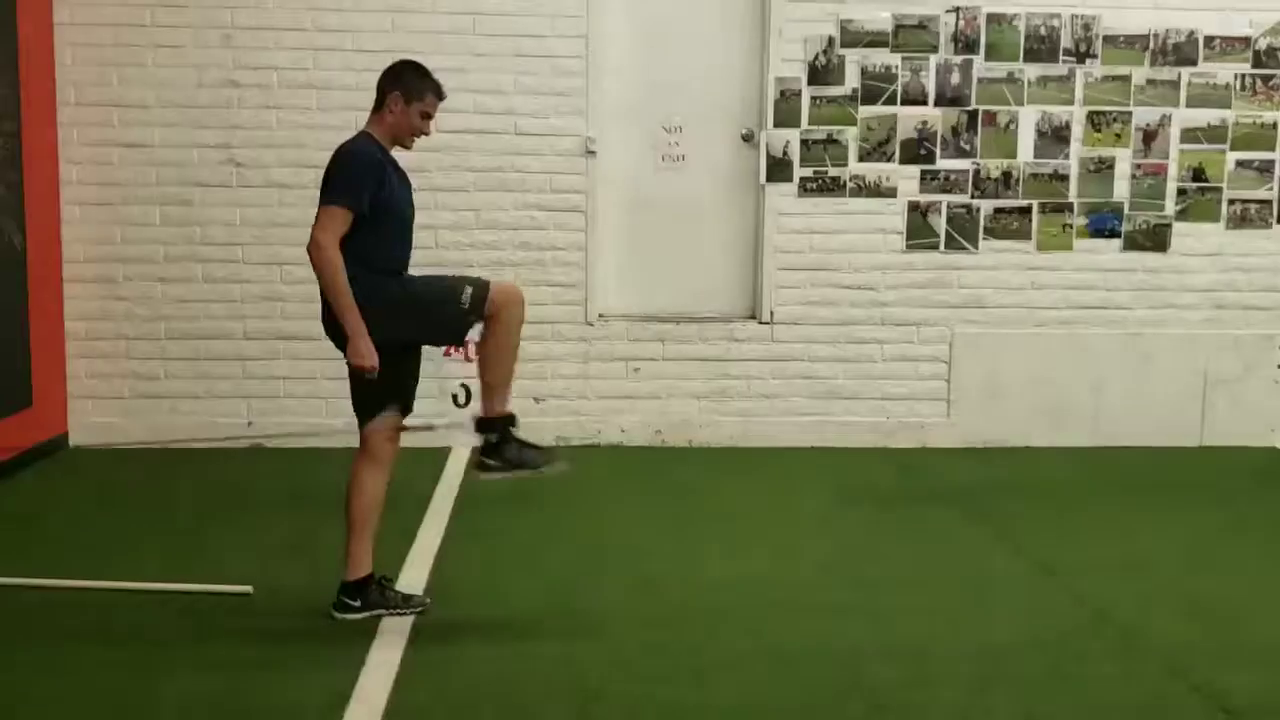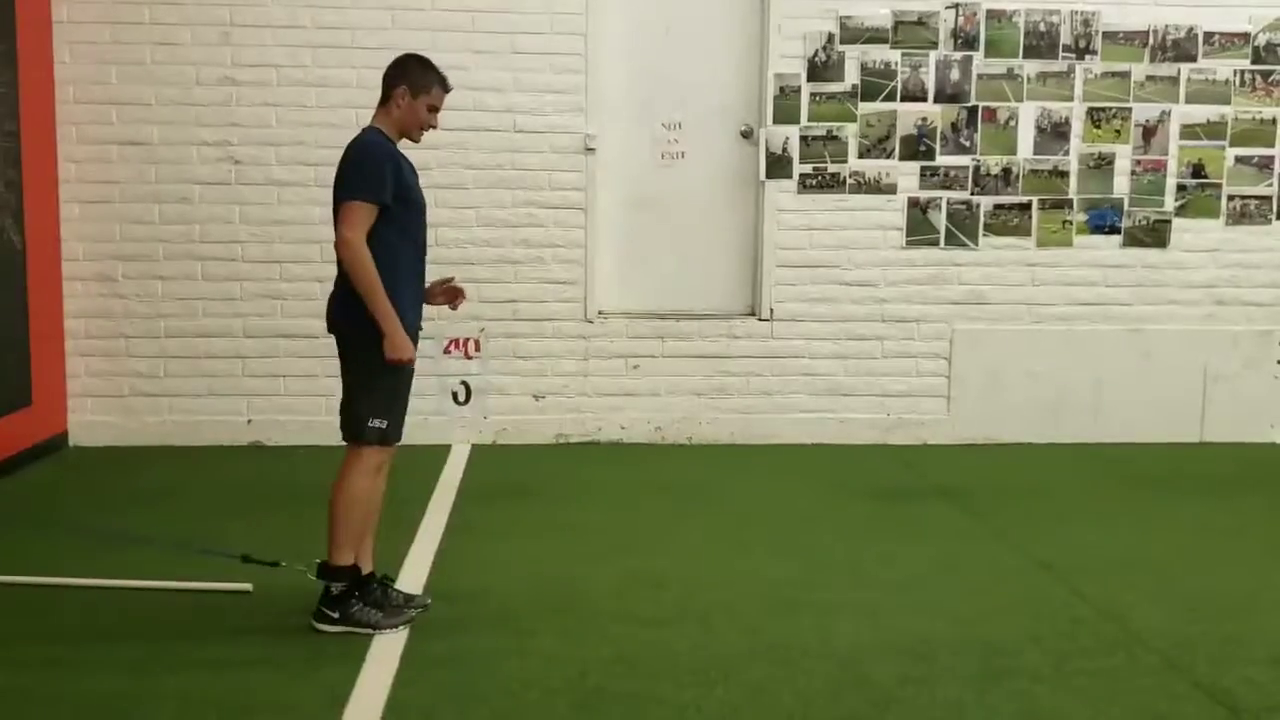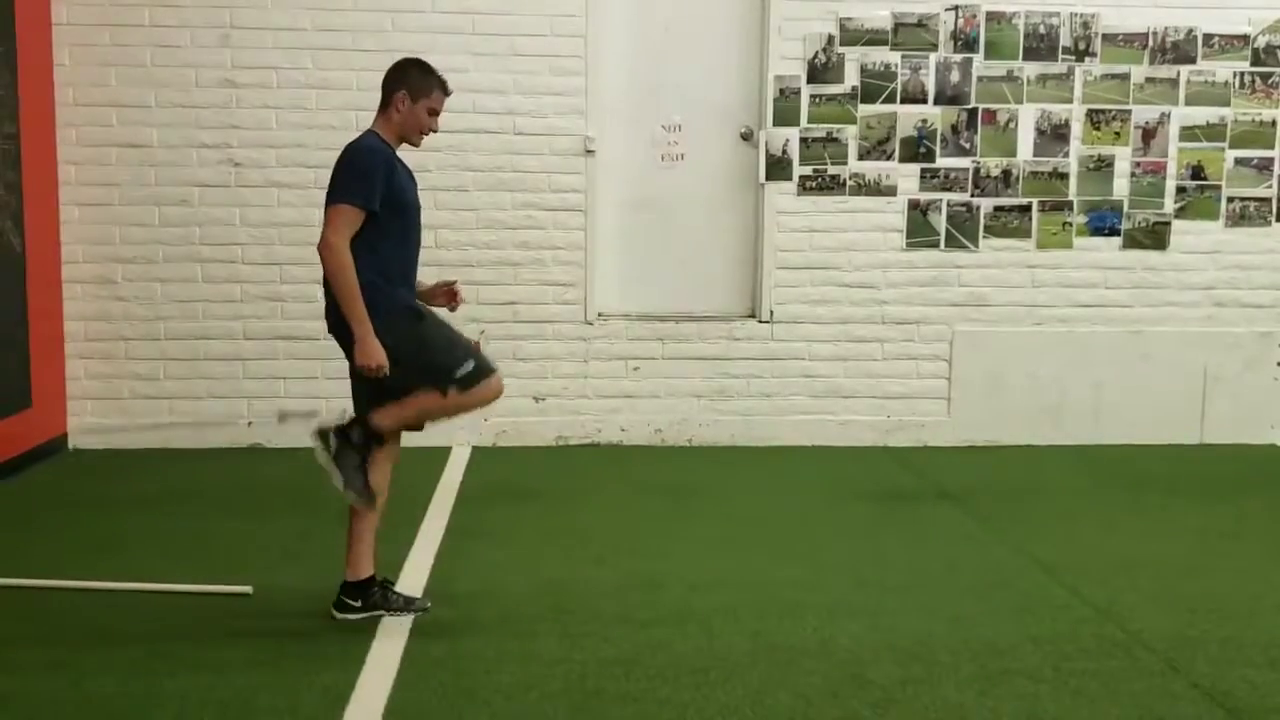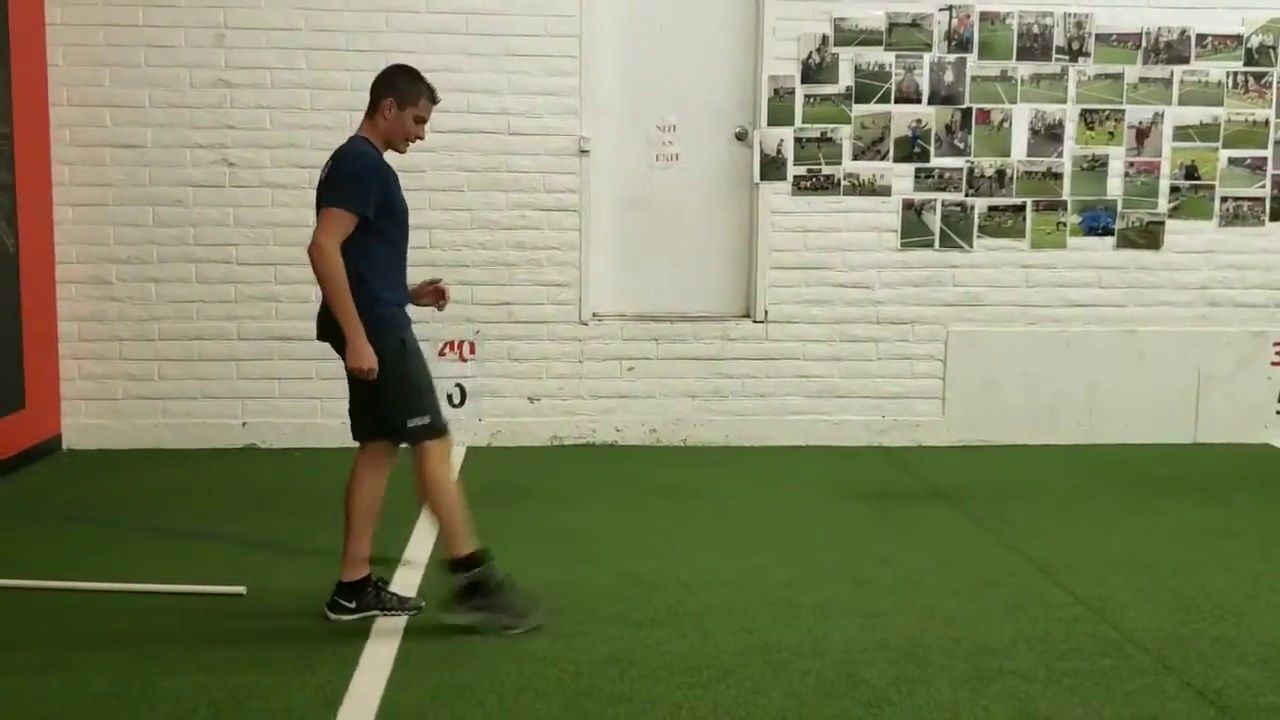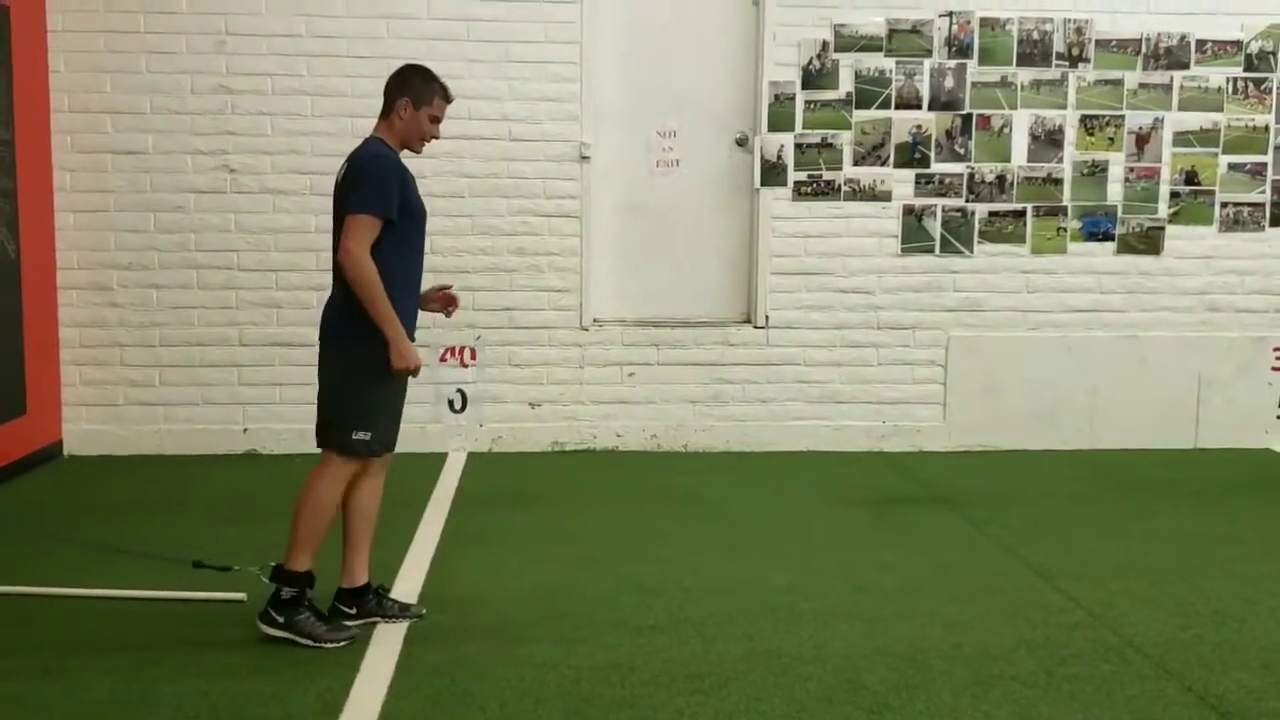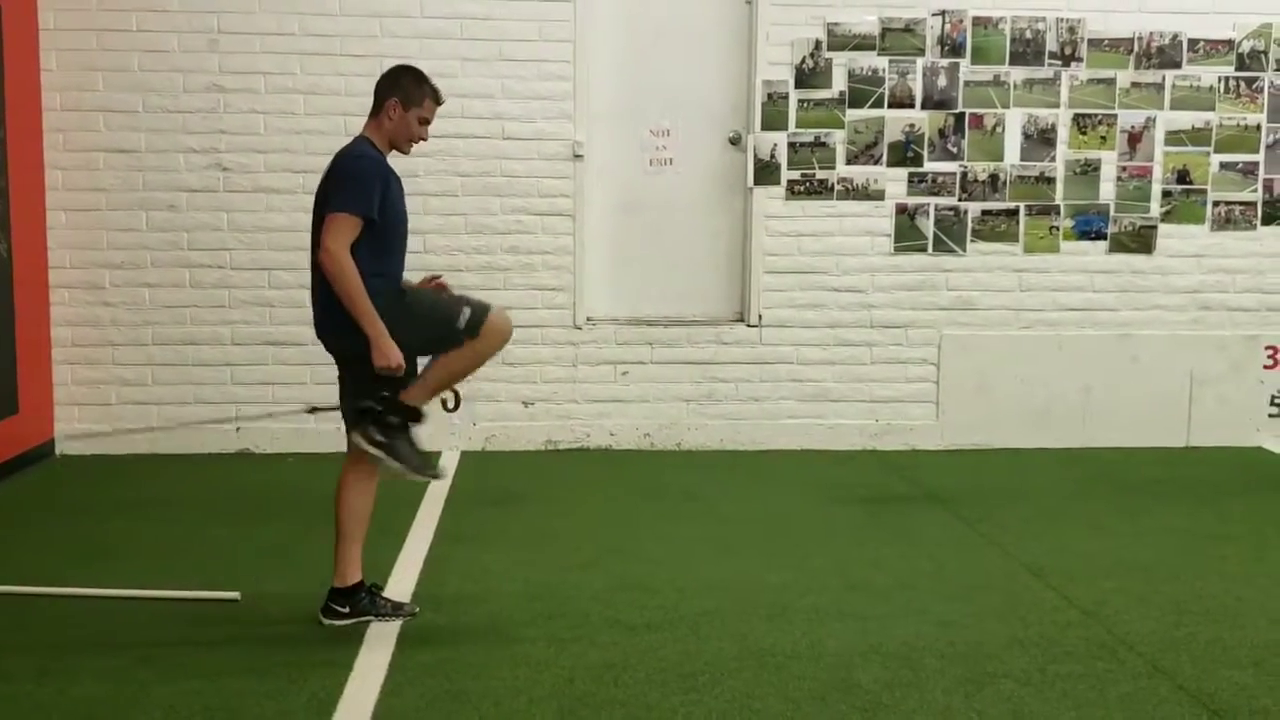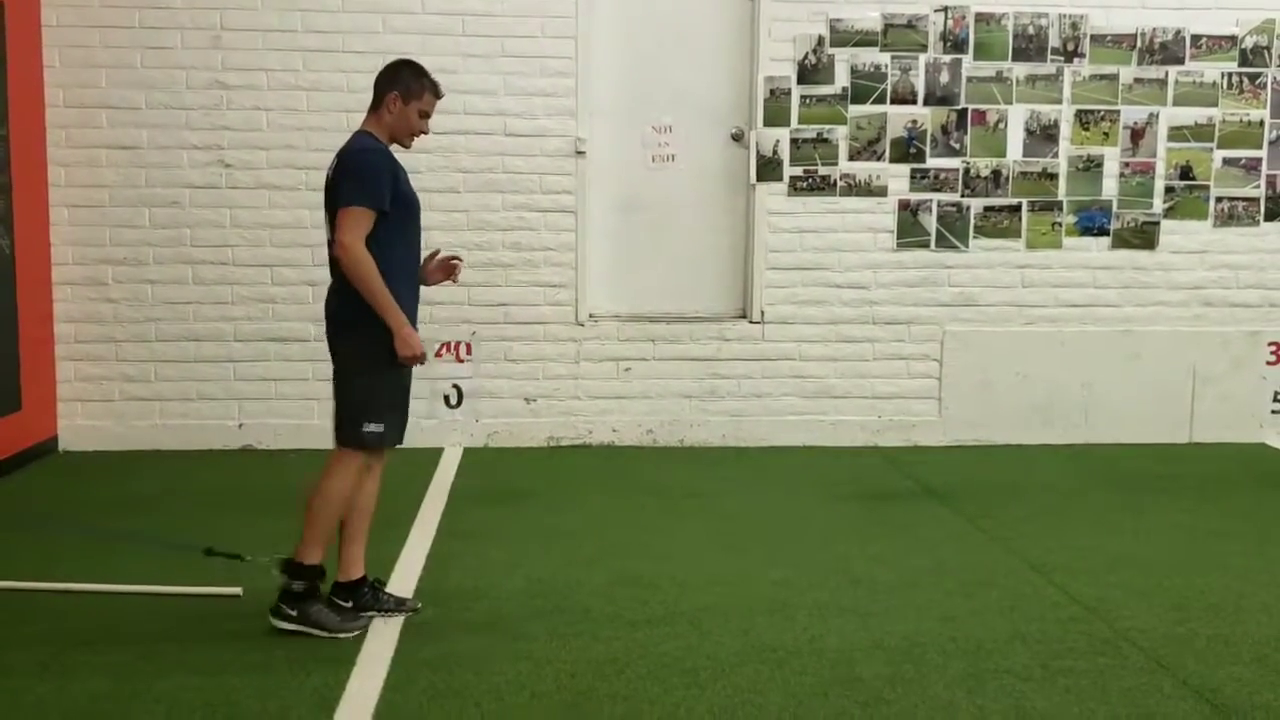
dt=0.5s
person 1, frame 1
left shoulder: (382, 163)
right shoulder: (358, 159)
right elbow: (323, 245)
right wrist: (356, 335)
left hip: (385, 311)
right hip: (370, 312)
left knee: (380, 443)
right knee: (506, 301)
left ankle: (359, 586)
right ankle: (496, 436)
person 1, frame 2
left shoulder: (386, 157)
right shoulder: (371, 153)
right elbow: (351, 242)
left wrist: (423, 292)
right wrist: (393, 326)
left hip: (384, 323)
right hip: (374, 328)
left knee: (376, 451)
right knee: (369, 452)
left ankle: (362, 580)
right ankle: (338, 595)
person 1, frame 3
left shoulder: (387, 163)
right shoulder: (367, 157)
right elbow: (333, 244)
left wrist: (423, 293)
right wrist: (365, 335)
left hip: (388, 314)
right hip: (377, 321)
left knee: (385, 446)
right knee: (483, 384)
left ankle: (360, 586)
right ankle: (355, 434)
person 1, frame 4
left shoulder: (367, 164)
right shoulder: (358, 164)
right elbow: (325, 248)
left wrist: (408, 292)
right wrist: (356, 337)
left hip: (374, 326)
right hip: (369, 331)
left knee: (378, 448)
right knee: (431, 443)
left ankle: (353, 587)
right ankle: (474, 577)
person 1, frame 5
left shoulder: (377, 165)
right shoulder: (378, 166)
right elbow: (354, 255)
left wrist: (419, 299)
right wrist: (398, 336)
left hip: (370, 337)
right hip: (365, 340)
left knee: (371, 462)
right knee: (344, 460)
left ankle: (355, 592)
right ankle: (286, 597)
person 1, frame 6
left shoulder: (370, 166)
right shoulder: (361, 165)
right elbow: (332, 252)
left wrist: (414, 293)
right wrist: (380, 335)
left hip: (364, 317)
right hip: (366, 316)
left knee: (368, 450)
right knee: (493, 325)
left ankle: (348, 592)
right ankle: (397, 411)
person 1, frame 7
left shoulder: (370, 159)
right shoulder: (369, 159)
right elbow: (348, 247)
left wrist: (417, 274)
right wrist: (400, 325)
left hip: (368, 330)
right hip: (373, 335)
left knee: (359, 453)
right knee: (362, 455)
left ankle: (350, 586)
right ankle: (299, 591)
